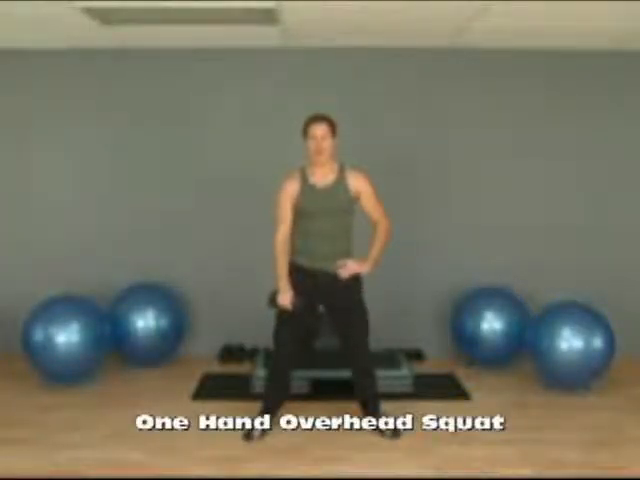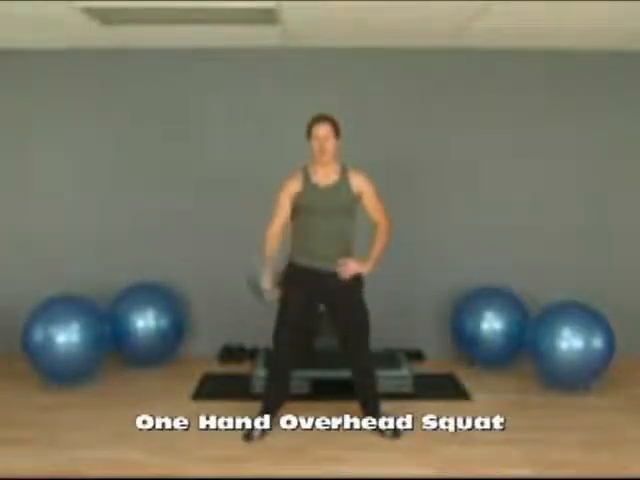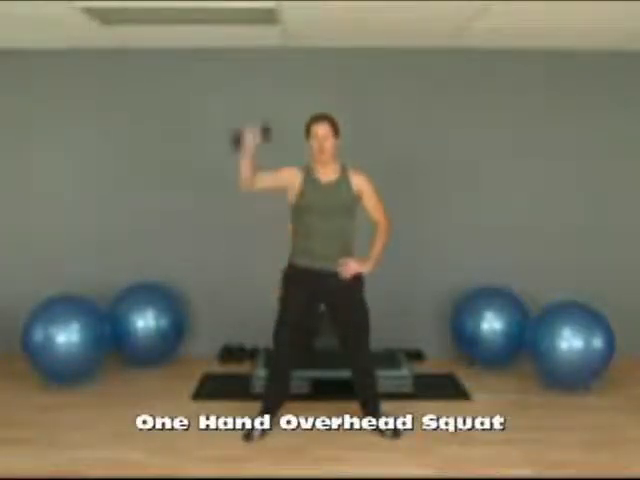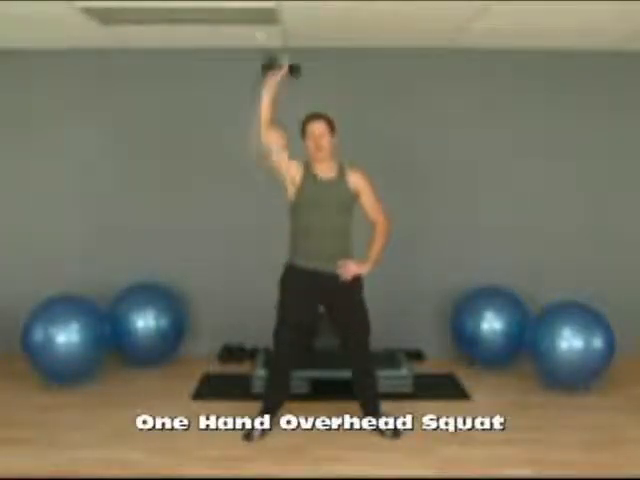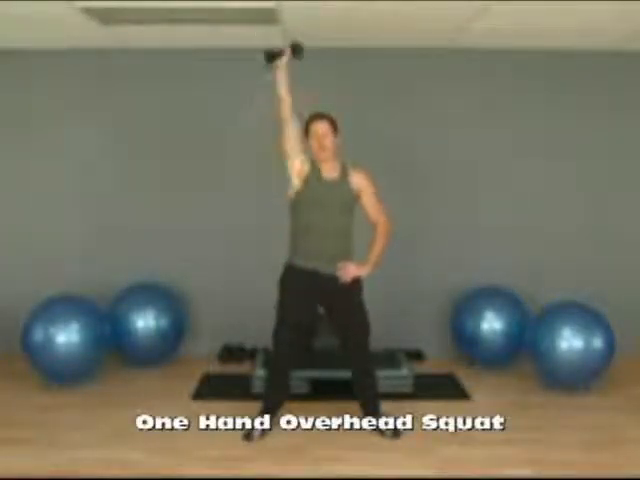
dt=0.3s
person 1, frame 1
left shoulder: (355, 180)
right shoulder: (292, 184)
left elbow: (383, 222)
right elbow: (282, 235)
left wrist: (368, 263)
right wrist: (283, 285)
left hip: (341, 277)
right hip: (301, 275)
left knee: (358, 347)
right knee: (284, 348)
left ankle: (373, 413)
right ankle: (266, 415)
person 1, frame 2
left shoulder: (357, 181)
right shoulder: (295, 183)
left elbow: (383, 223)
right elbow: (276, 227)
left wrist: (368, 264)
right wrist: (267, 265)
left hip: (342, 277)
right hip: (300, 275)
left knee: (359, 347)
right knee: (284, 347)
left ankle: (373, 413)
right ankle: (266, 415)
person 1, frame 3
left shoulder: (357, 180)
right shoulder: (295, 179)
left elbow: (383, 222)
right elbow: (249, 183)
left wrist: (369, 263)
right wrist: (249, 149)
left hip: (343, 278)
right hip: (301, 275)
left knee: (359, 347)
right knee: (285, 348)
left ankle: (373, 413)
right ankle: (267, 415)
person 1, frame 4
left shoulder: (354, 179)
right shoulder: (294, 174)
left elbow: (381, 222)
right elbow: (266, 131)
left wrist: (368, 264)
right wrist: (272, 84)
left hip: (342, 279)
right hip: (299, 277)
left knee: (359, 349)
right knee: (285, 350)
left ankle: (373, 414)
right ankle: (266, 416)
person 1, frame 5
left shoulder: (357, 179)
right shoulder: (299, 170)
left elbow: (382, 223)
right elbow: (287, 118)
left wrist: (368, 266)
right wrist: (281, 70)
left hip: (341, 278)
right hip: (299, 277)
left knee: (358, 348)
right knee: (284, 349)
left ankle: (373, 413)
right ankle: (266, 415)
